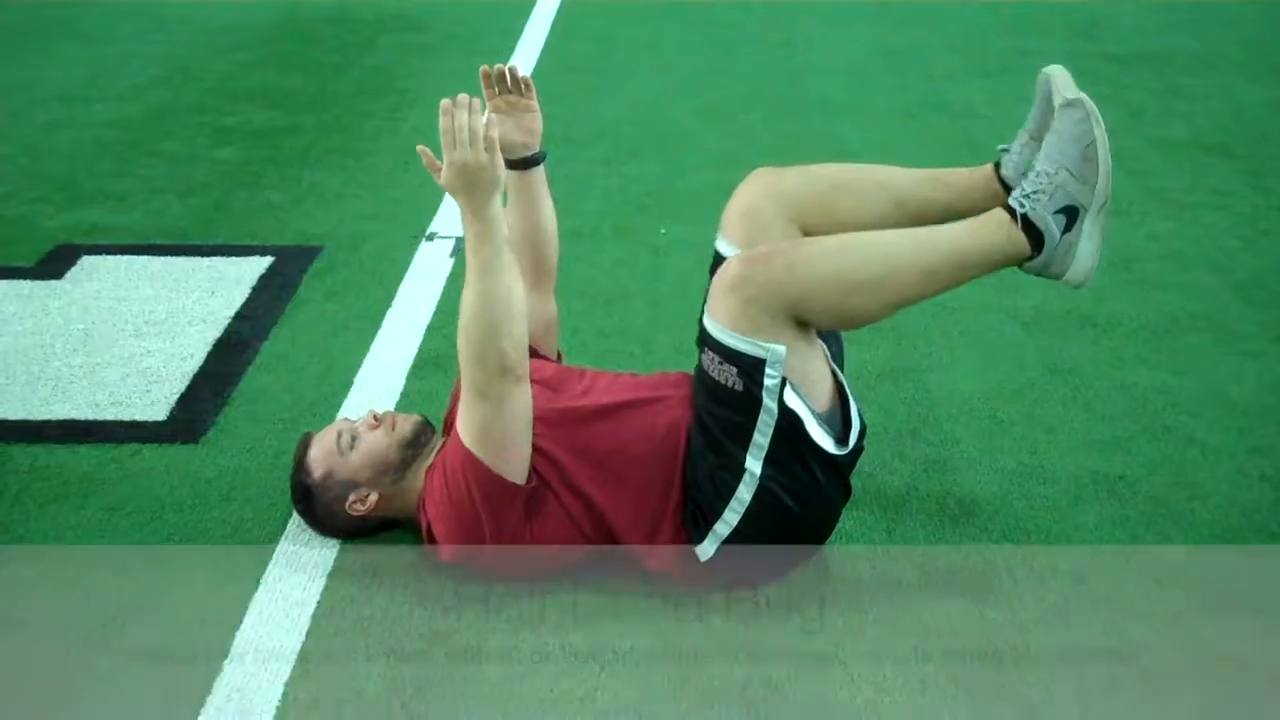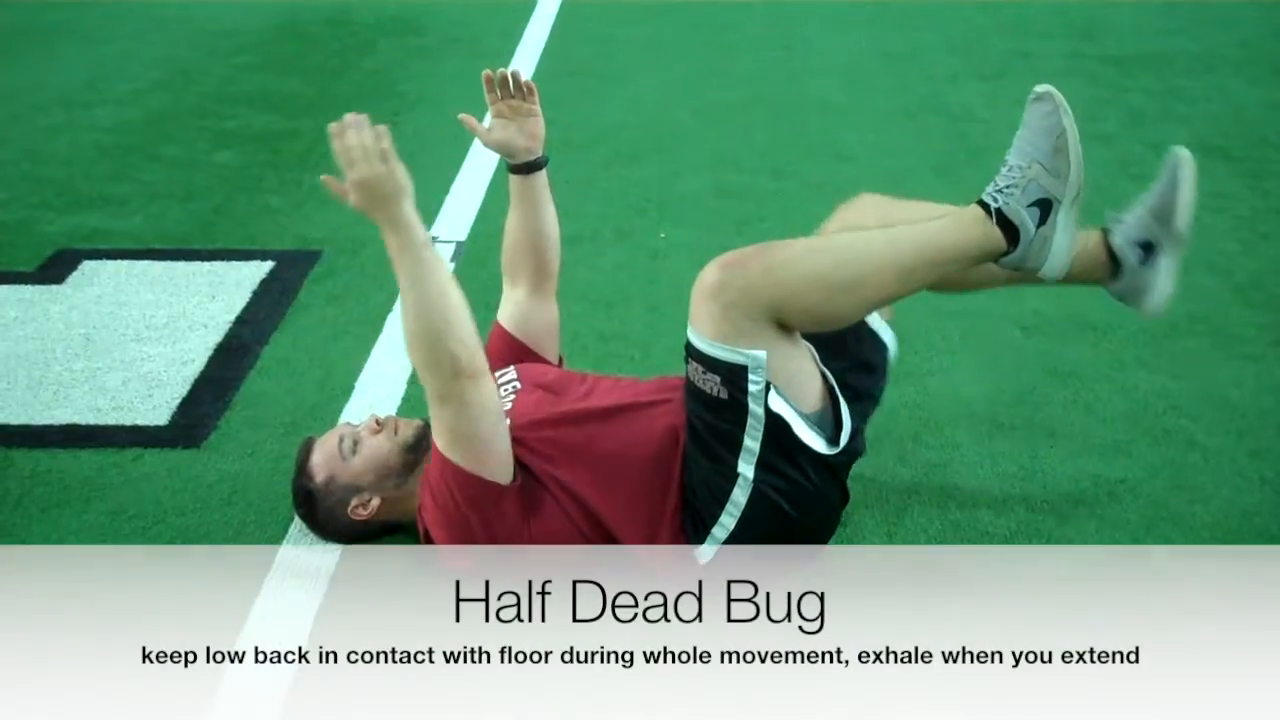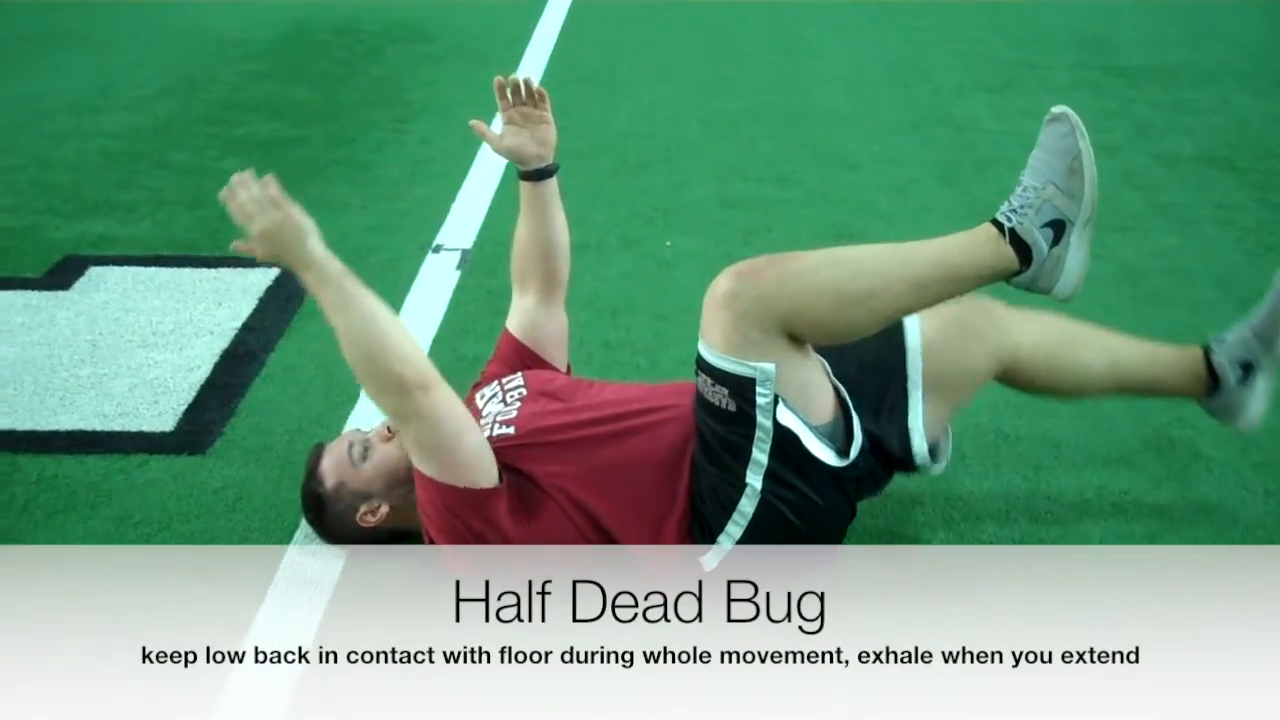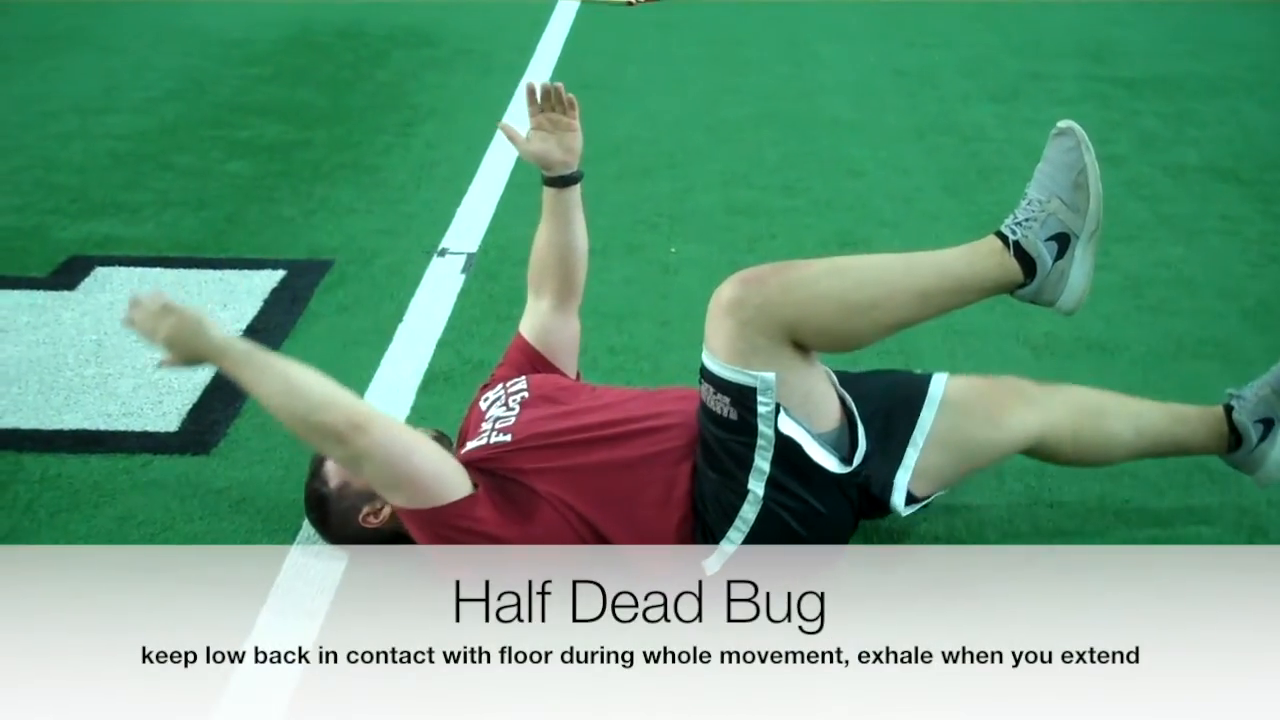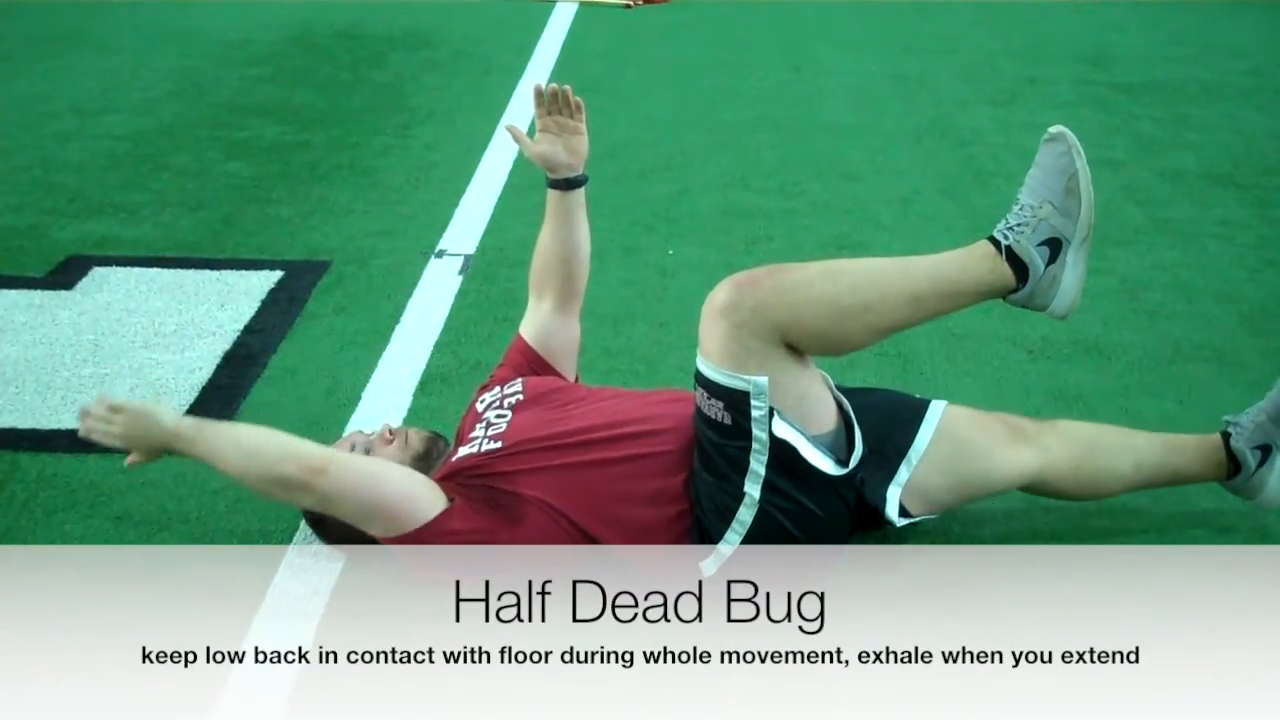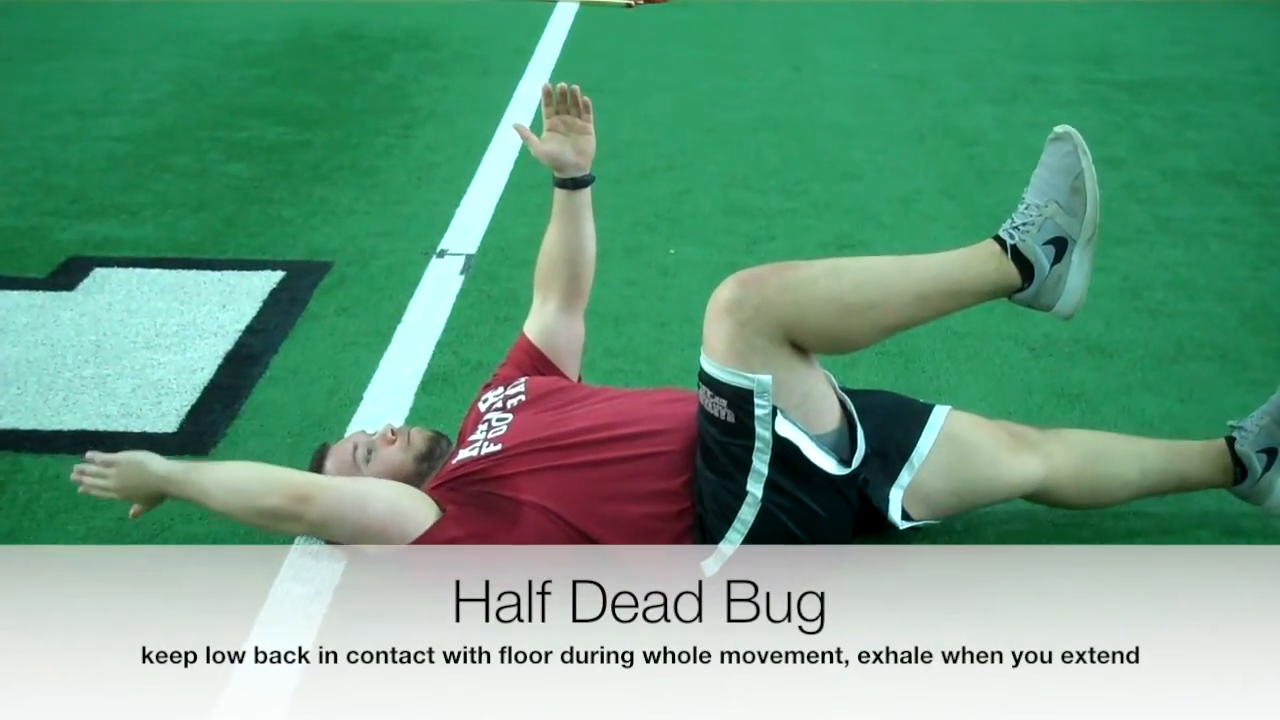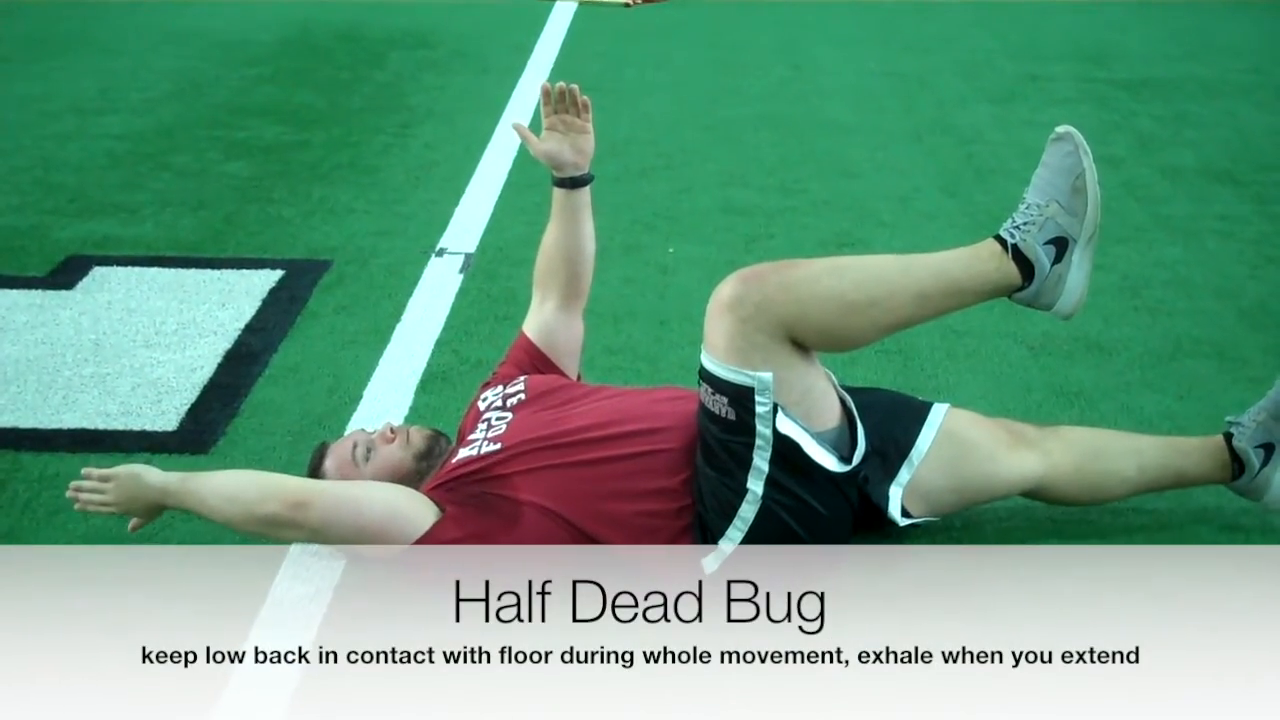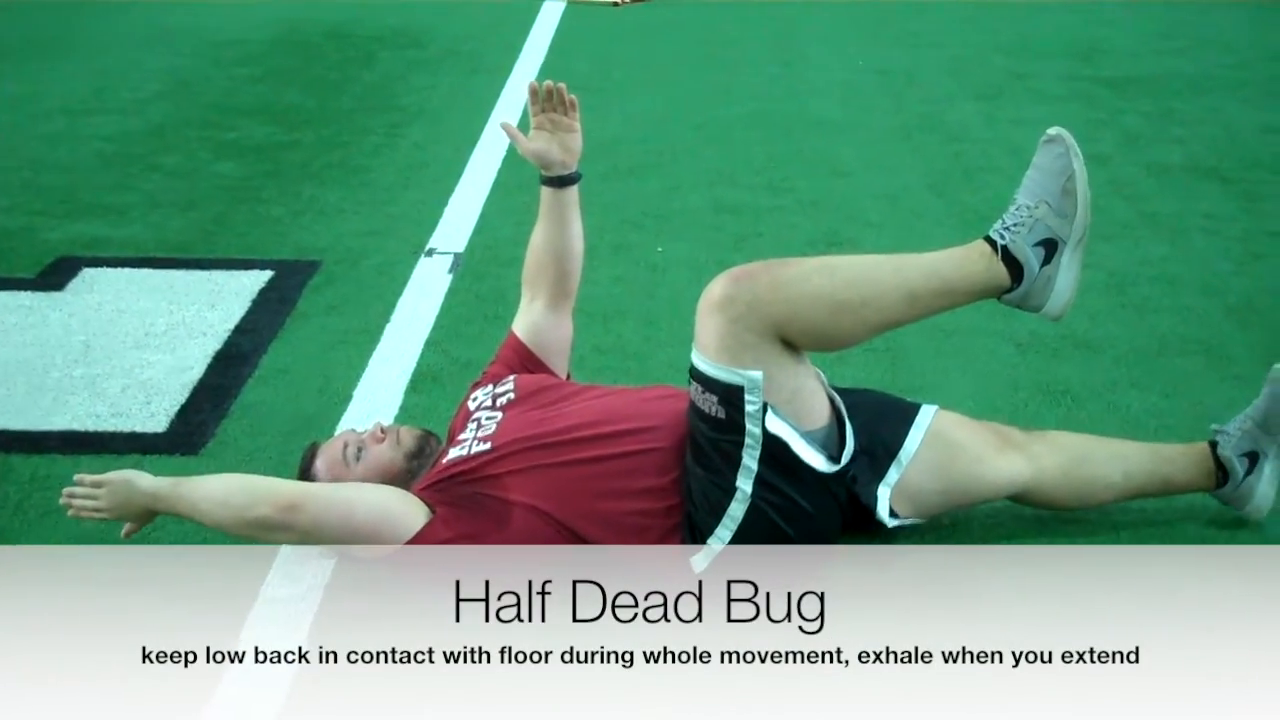
dt=0.4s
person 1, frame 1
left shoulder: (475, 420)
right shoulder: (464, 510)
left elbow: (531, 285)
right elbow: (499, 375)
left wrist: (523, 158)
right wrist: (477, 206)
left hip: (716, 424)
right hip: (749, 498)
left knee: (767, 198)
right knee: (758, 274)
left ankle: (1009, 185)
right ankle: (1032, 229)
person 1, frame 2
left shoulder: (499, 390)
right shoulder: (463, 510)
left elbow: (532, 285)
right elbow: (454, 379)
left wrist: (526, 160)
right wrist: (397, 220)
left hip: (749, 434)
right hip: (749, 503)
left knee: (865, 221)
right knee: (733, 280)
left ankle: (1115, 256)
right ankle: (1008, 225)
person 1, frame 3
left shoulder: (500, 390)
right shoulder: (459, 516)
left elbow: (540, 290)
right elbow: (411, 389)
left wrist: (537, 169)
right wrist: (307, 256)
left hip: (766, 446)
right hip: (748, 511)
left knee: (980, 328)
right knee: (745, 289)
right ankle: (1020, 243)
person 1, frame 4
left shoulder: (501, 401)
right shoulder: (457, 522)
left elbow: (555, 295)
right elbow: (351, 422)
left wrist: (560, 175)
right wrist: (215, 342)
left hip: (772, 452)
right hip: (743, 514)
left knee: (1016, 405)
right knee: (750, 299)
right ankle: (1022, 255)
person 1, frame 5
left shoulder: (504, 400)
right shoulder: (445, 518)
left elbow: (558, 295)
right elbow: (310, 476)
left wrist: (566, 178)
right wrist: (173, 427)
left hip: (779, 455)
right hip: (743, 513)
left knee: (1022, 444)
right knee: (742, 301)
right ankle: (1015, 259)
person 1, frame 6
left shoulder: (510, 399)
right shoulder: (450, 521)
left elbow: (561, 297)
right elbow: (298, 502)
left wrist: (571, 179)
right wrist: (165, 471)
left hip: (781, 456)
right hip: (747, 510)
left knee: (1020, 454)
right knee: (748, 299)
right ankle: (1022, 259)
person 1, frame 7
left shoulder: (509, 398)
right shoulder: (449, 517)
left elbow: (561, 295)
right elbow: (296, 506)
left wrist: (570, 175)
right wrist: (163, 483)
left hip: (778, 454)
right hip: (747, 511)
left knee: (1020, 449)
right knee: (748, 297)
right ankle: (1022, 258)
person 1, frame 8
left shoulder: (499, 399)
right shoulder: (441, 519)
left elbow: (549, 296)
right elbow: (286, 513)
left wrist: (559, 178)
right wrist: (155, 491)
left hip: (768, 450)
right hip: (736, 514)
left knee: (1006, 454)
right knee: (739, 297)
right ankle: (1010, 260)
